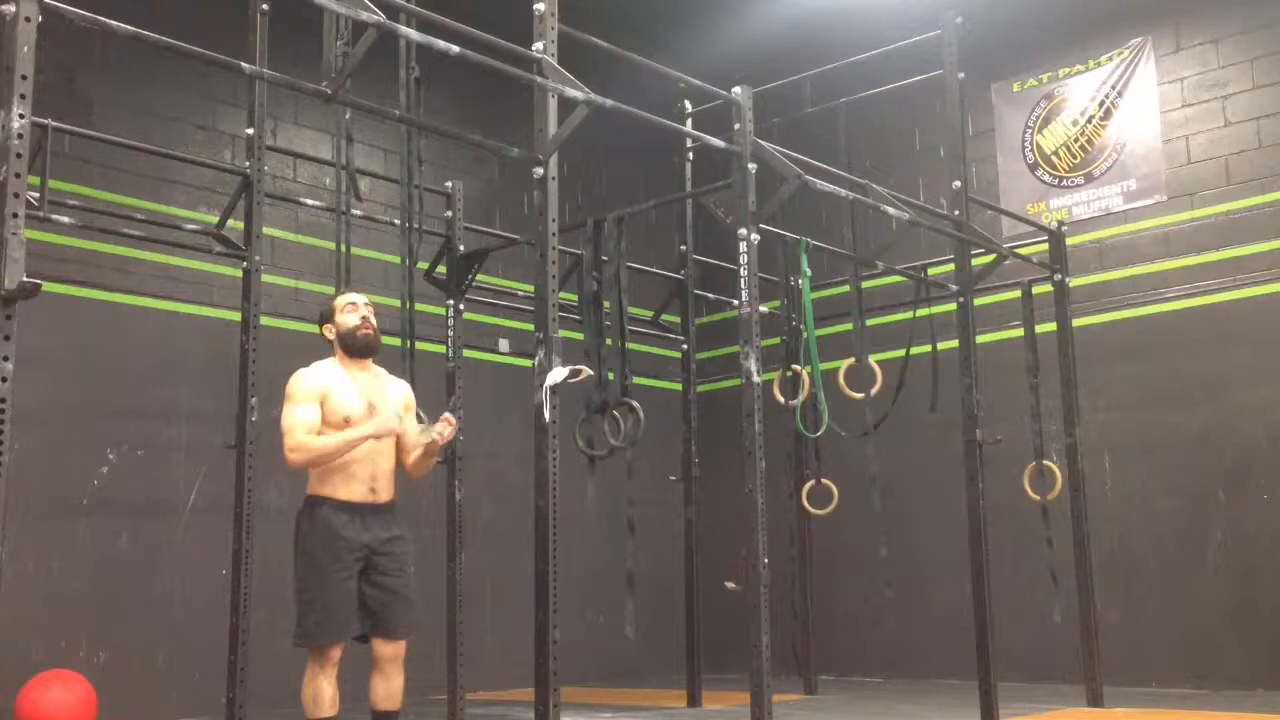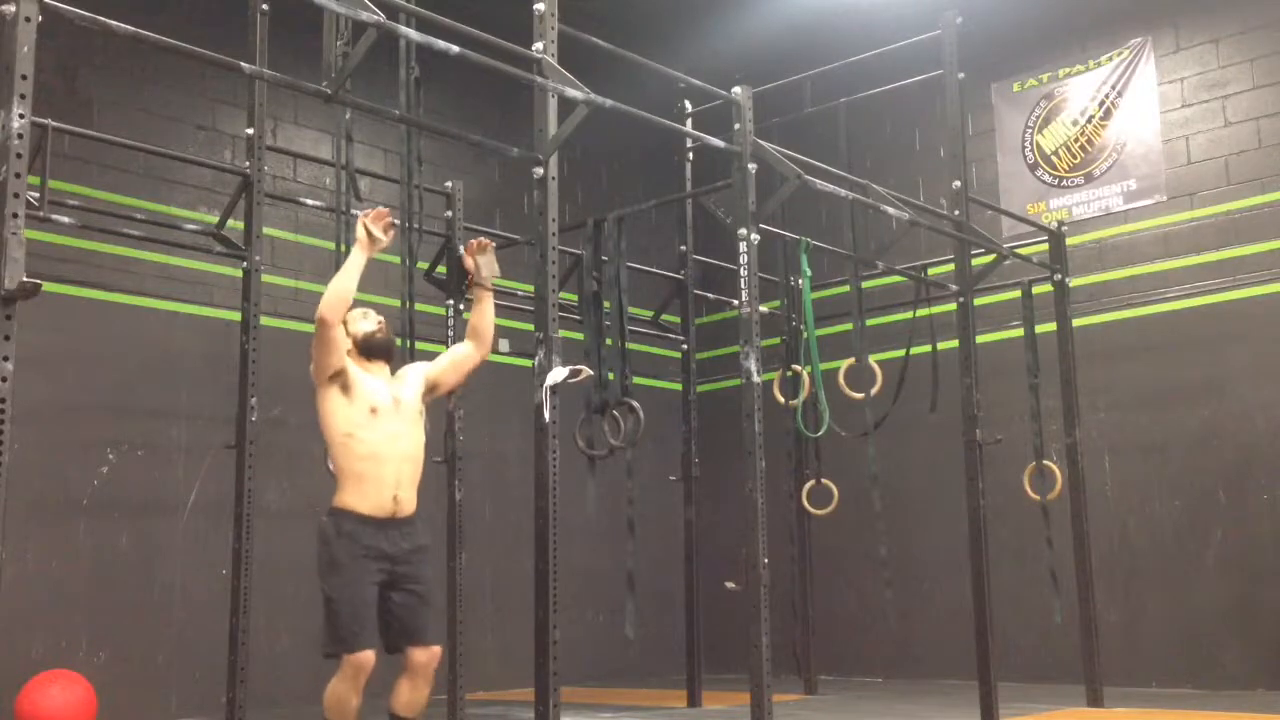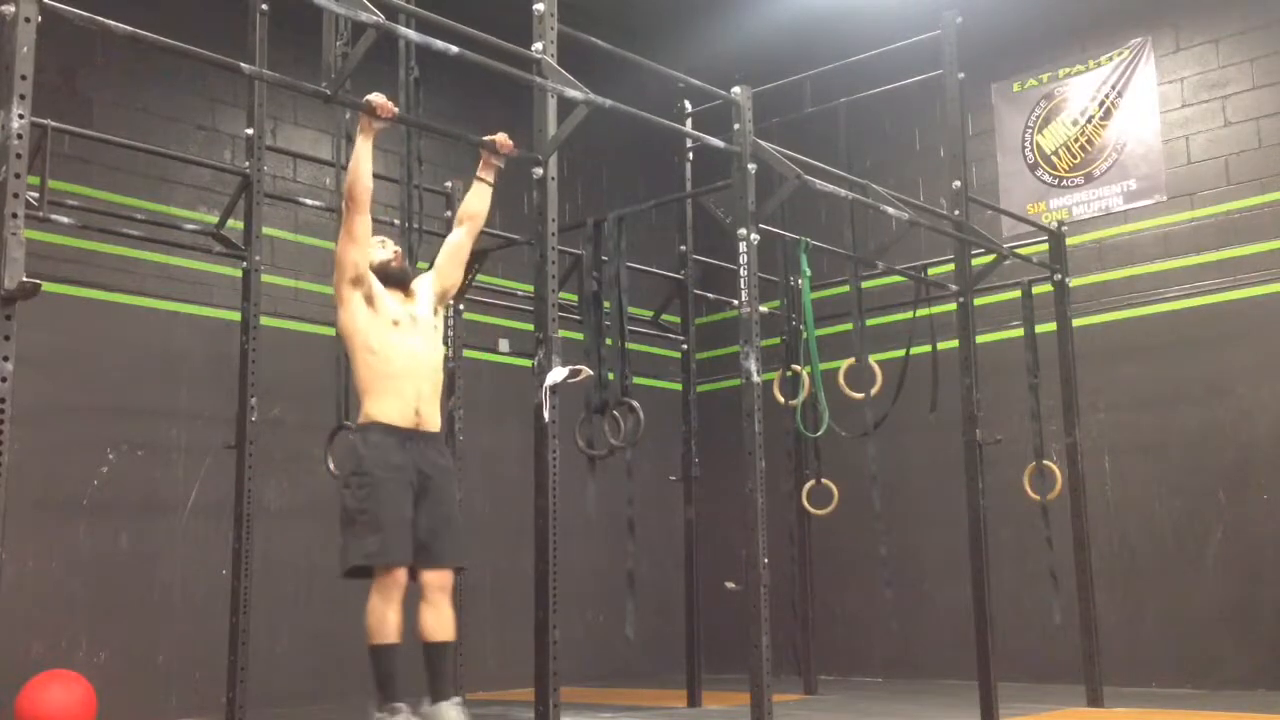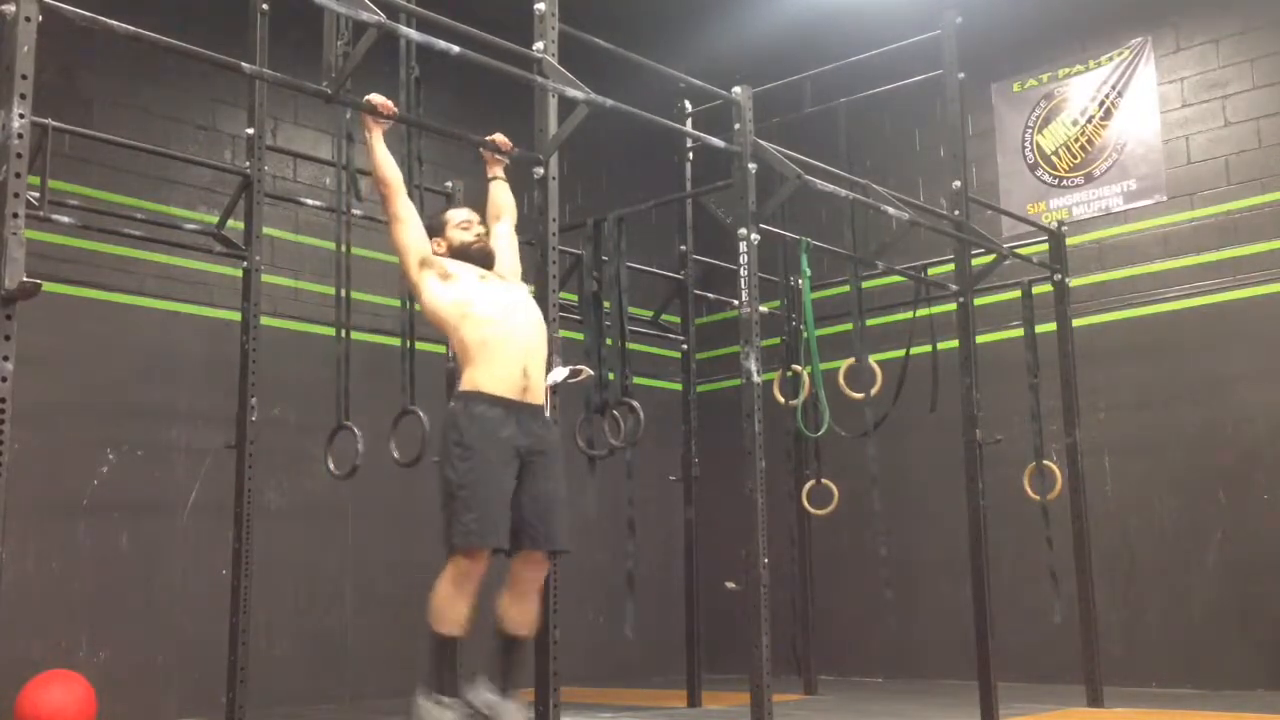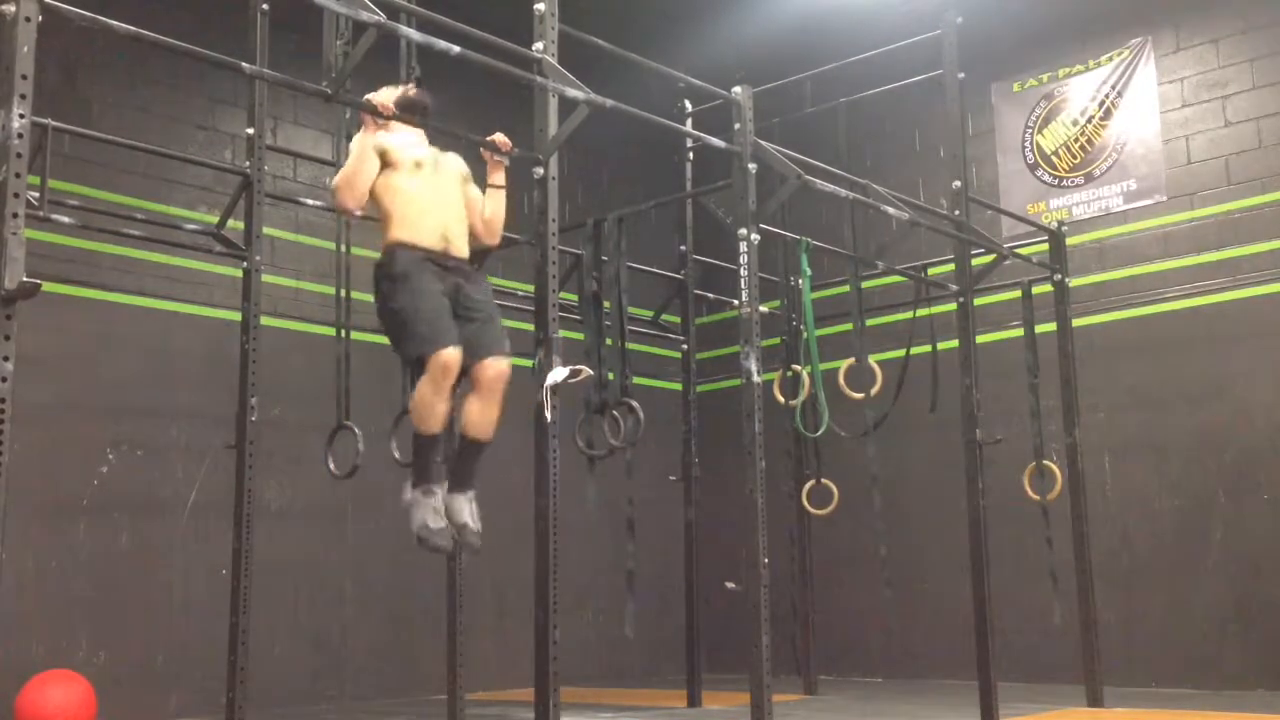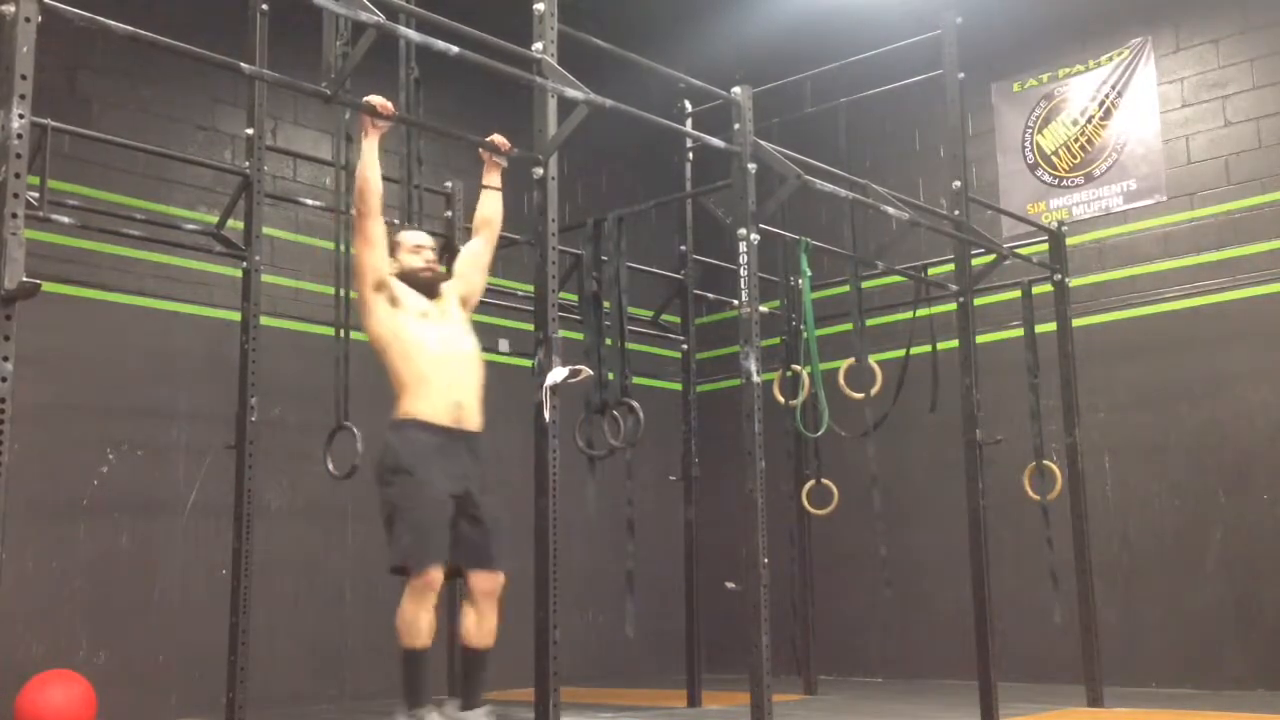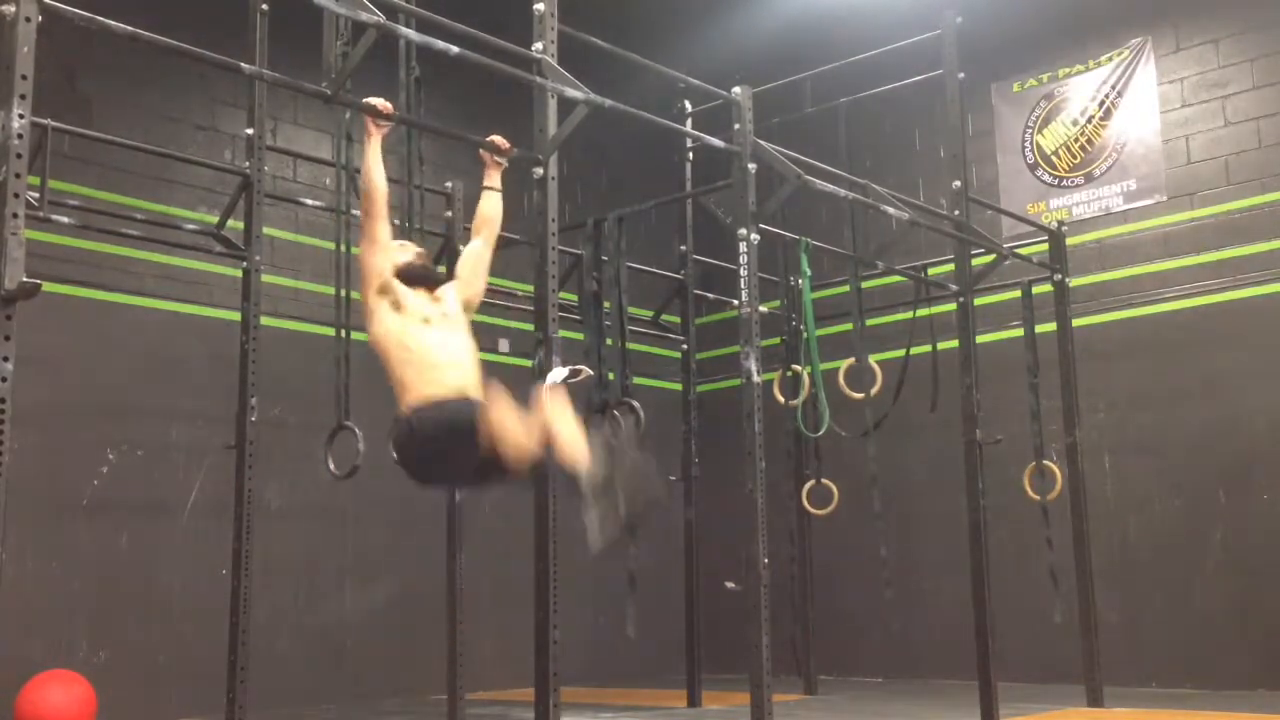
dt=0.7s
person 1, frame 1
left shoulder: (399, 389)
right shoulder: (311, 380)
left elbow: (414, 469)
right elbow: (296, 452)
left wrist: (431, 446)
right wrist: (367, 431)
left hip: (385, 526)
right hip: (329, 523)
left knee: (392, 649)
right knee: (327, 653)
person 1, frame 2
left shoulder: (416, 379)
right shoulder: (339, 379)
left elbow: (479, 344)
right elbow: (328, 315)
left wrist: (481, 280)
right wrist: (362, 250)
left hip: (407, 538)
right hip: (353, 537)
left knee: (424, 657)
right knee: (359, 659)
person 1, frame 3
left shoulder: (430, 294)
right shoulder: (358, 293)
left elbow: (467, 226)
right elbow: (355, 207)
left wrist: (487, 170)
right wrist: (367, 132)
left hip: (432, 451)
right hip: (380, 447)
left knee: (438, 582)
right knee: (390, 577)
person 1, frame 4
left shoulder: (507, 275)
right shoulder: (425, 267)
left elbow: (506, 220)
right elbow: (395, 195)
left wrist: (495, 171)
right wrist: (375, 135)
left hip: (534, 426)
right hip: (477, 419)
left knee: (533, 566)
right knee: (470, 560)
person 1, frame 5
left shoulder: (453, 163)
right shoulder: (379, 144)
left elbow: (489, 233)
right elbow: (347, 199)
left wrist: (496, 172)
right wrist: (370, 127)
left hip: (462, 274)
right hip: (409, 269)
left knee: (494, 371)
right knee: (444, 360)
left ankle: (460, 487)
right ankle: (424, 484)
person 1, frame 6
left shoulder: (457, 301)
right shoulder: (386, 298)
left elbow: (486, 233)
right elbow: (368, 216)
left wrist: (492, 173)
right wrist: (371, 139)
left hip: (469, 451)
right hip: (419, 447)
left knee: (488, 582)
right knee: (425, 576)
person 1, frame 7
left shoulder: (450, 298)
right shoulder: (385, 300)
left elbow: (483, 238)
right elbow: (375, 208)
left wrist: (493, 175)
right wrist: (373, 141)
left hip: (474, 420)
right hip: (427, 433)
left knee: (551, 397)
right knee: (492, 398)
left ankle: (600, 501)
right ankle: (595, 478)
